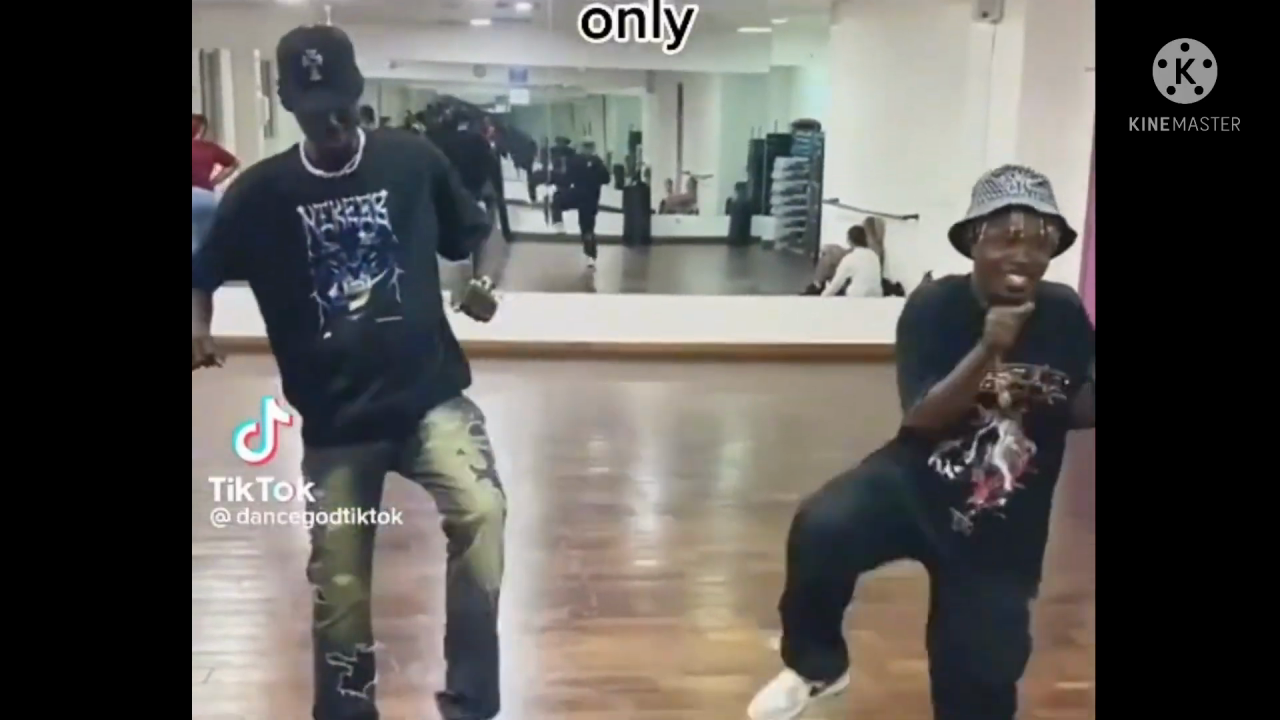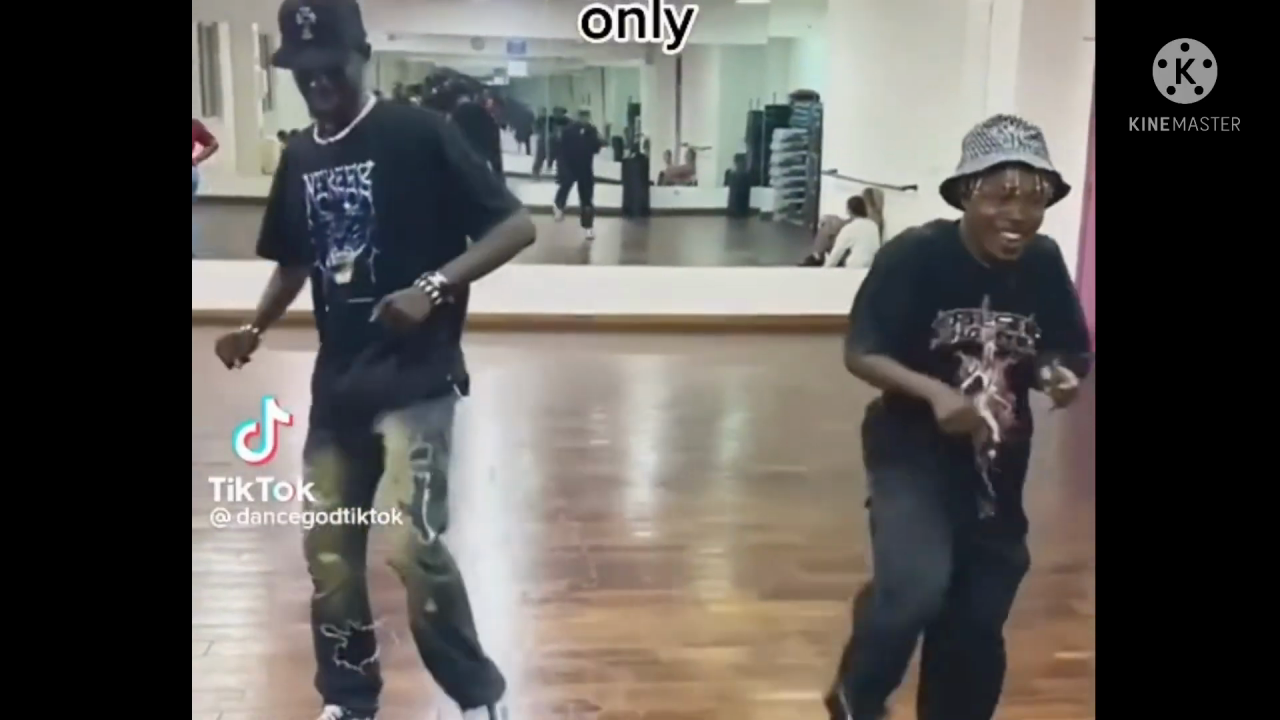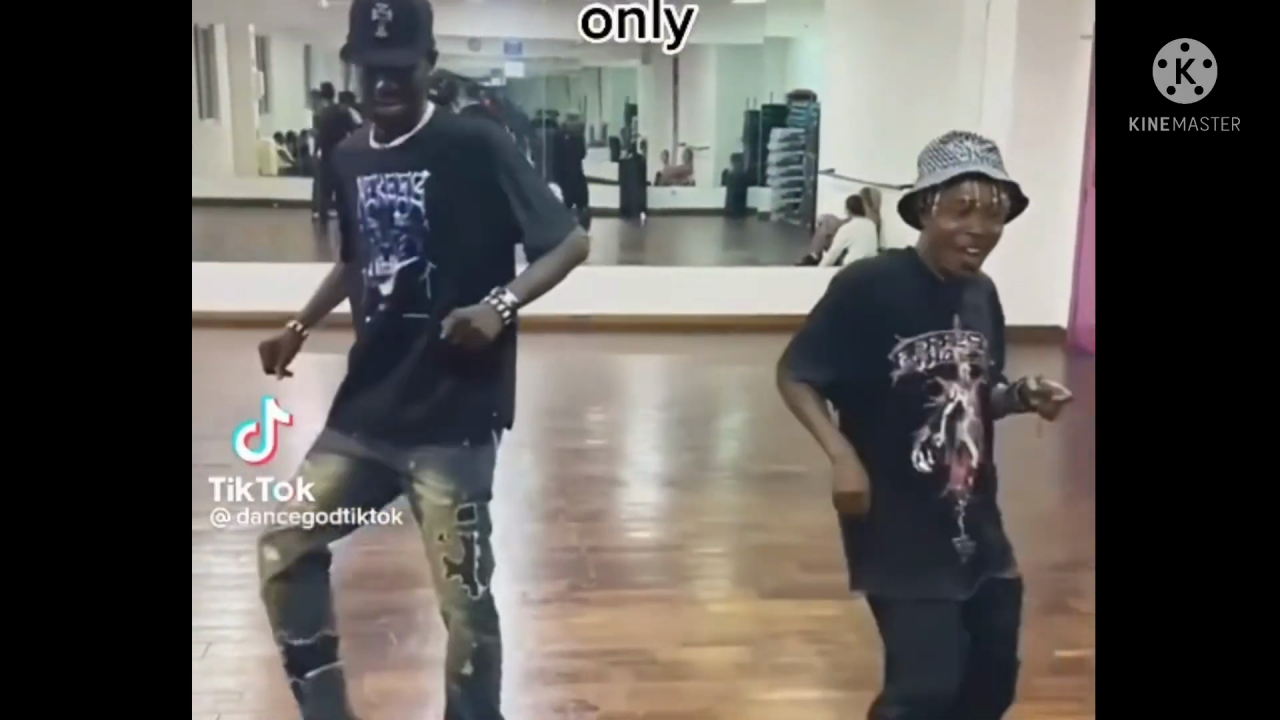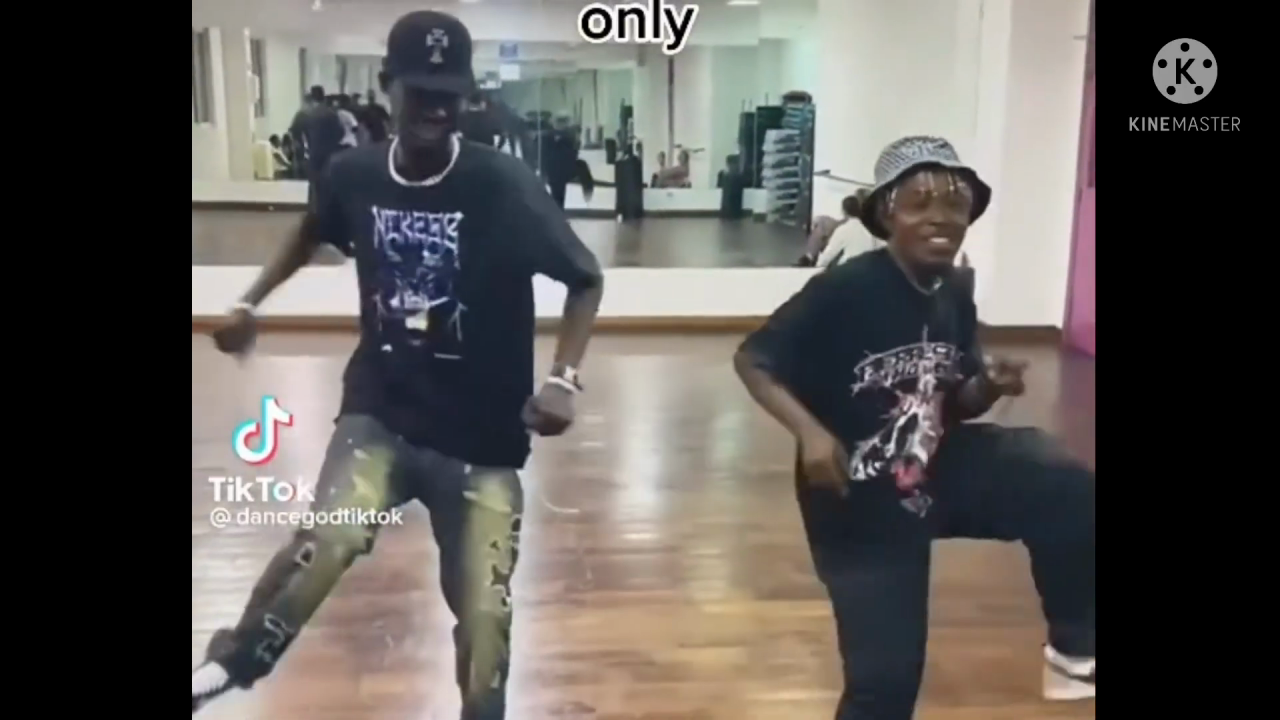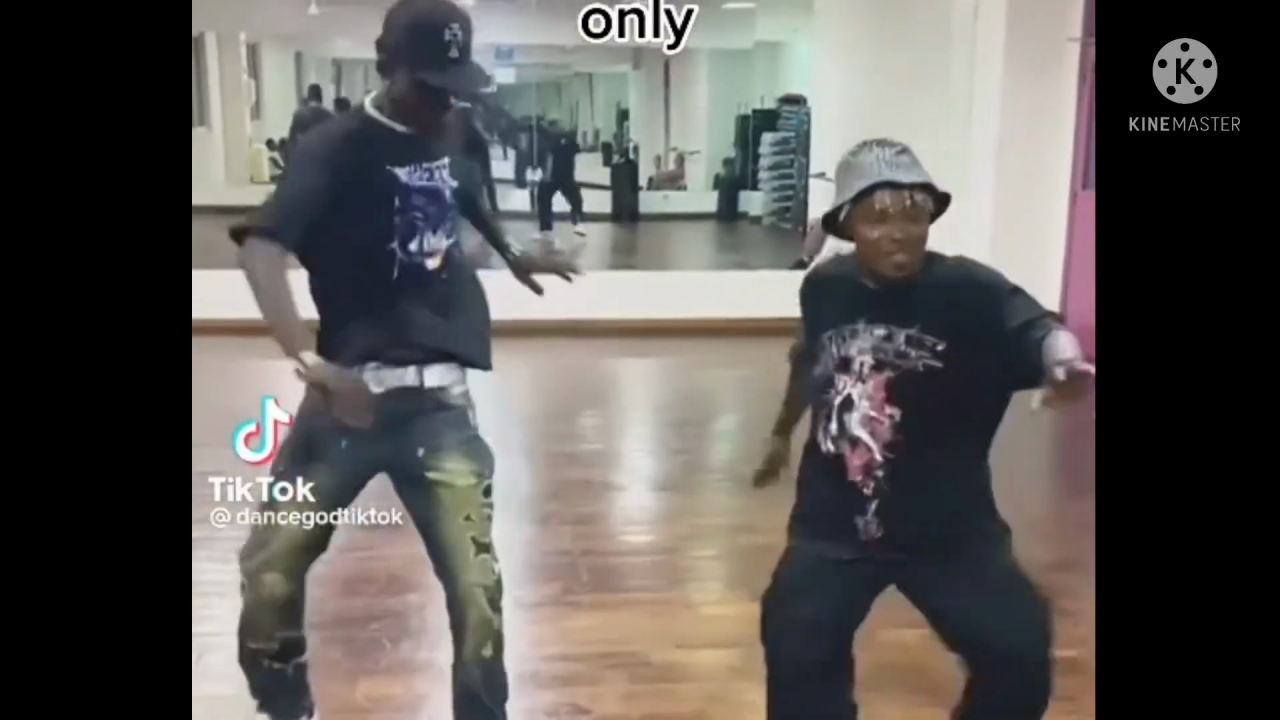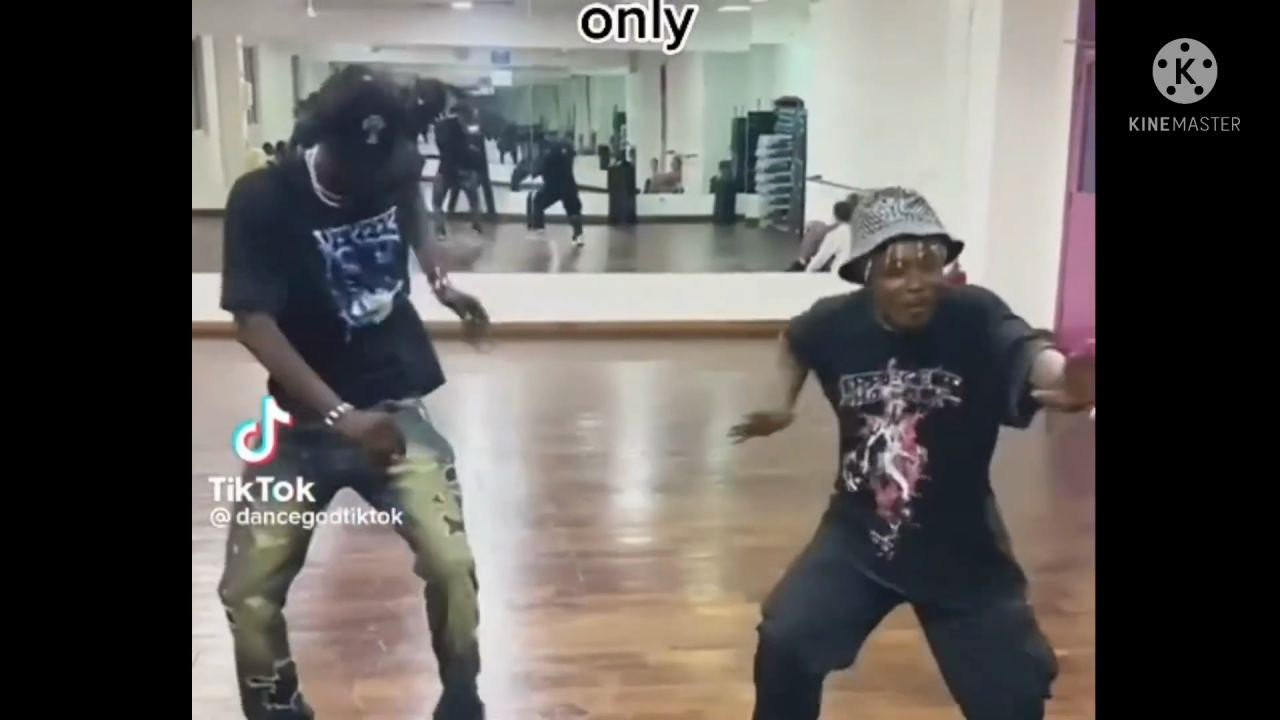
dt=0.3s
person 1, frame 1
left shoulder: (415, 161)
right shoulder: (262, 191)
left elbow: (476, 238)
right elbow: (201, 277)
right wrist: (198, 333)
left hip: (424, 382)
right hip: (332, 408)
left knee: (480, 510)
right knee: (337, 580)
person 1, frame 2
left shoulder: (420, 135)
right shoulder: (298, 159)
left elbow: (516, 225)
left wrist: (432, 286)
right wrist: (253, 327)
left hip: (416, 373)
right hip: (338, 380)
left knee: (410, 547)
right knee: (328, 552)
person 1, frame 3
left shoulder: (477, 148)
right shoulder: (349, 157)
left elbow: (569, 243)
left wrist: (497, 304)
right wrist: (300, 326)
left hip: (455, 409)
right hip: (366, 399)
left knee: (463, 594)
right knee: (285, 550)
person 1, frame 4
left shoulder: (502, 184)
right shoulder: (353, 175)
left elbow: (584, 281)
right elbow: (318, 232)
left wrist: (563, 378)
right wrist: (251, 302)
left hip: (477, 433)
right hip: (379, 412)
left knee: (484, 613)
right knee: (332, 538)
right ankle: (237, 657)
person 1, frame 5
left shoulder: (443, 134)
right shoulder: (334, 151)
right elbow: (261, 248)
left wrist: (512, 257)
right wrist: (309, 361)
left hip: (437, 400)
right hip: (345, 399)
left knee: (475, 582)
right knee: (269, 571)
person 1, frame 6
left shoulder: (395, 175)
right shoulder: (263, 199)
right elbow: (252, 323)
left wrist: (440, 282)
right wrist: (339, 415)
left hip: (394, 411)
right hip: (304, 422)
left knee: (451, 567)
right knee: (250, 591)
person 2, frame 1
left shoulder: (1066, 313)
right shoulder: (936, 305)
left elbow: (1082, 409)
right elbow: (919, 419)
left wrist: (1085, 401)
right wrist: (986, 352)
left hip: (1003, 530)
right hip: (916, 487)
right knee: (822, 530)
right ankle: (812, 667)
person 2, frame 2
left shoulder: (1044, 262)
right shoulder: (914, 255)
left elbow: (1067, 351)
right elbow: (860, 353)
left wrist: (1059, 376)
right wrist: (933, 392)
left hip: (994, 475)
right hip: (914, 451)
left knee: (974, 633)
right knee: (912, 596)
person 2, frame 3
left shoulder: (981, 295)
right shoulder: (867, 285)
right elbow: (795, 375)
left wrist: (1024, 396)
right wrist: (844, 457)
left hip: (970, 515)
right hip: (897, 521)
left knee: (990, 667)
person 2, frame 4
left shoulder: (953, 296)
right shoulder: (841, 292)
left elbow: (957, 403)
right elbow: (752, 361)
left wrist: (990, 384)
right wrist: (808, 430)
left hip: (941, 479)
right hip: (859, 511)
left knee: (1063, 490)
left ankle: (1074, 649)
person 2, frame 5
left shoulder: (968, 289)
right shoulder: (824, 285)
left elbow: (1040, 331)
left wrist: (1069, 364)
left hip: (944, 513)
right hip: (835, 516)
left knee: (1018, 656)
right knee: (797, 650)
person 2, frame 6
left shoulder: (974, 315)
right shoulder: (836, 321)
left elbow: (1028, 353)
right elbow: (795, 343)
left wrist: (1068, 382)
right wrist: (781, 404)
left hip: (960, 545)
right hip: (859, 535)
right knee: (784, 645)
